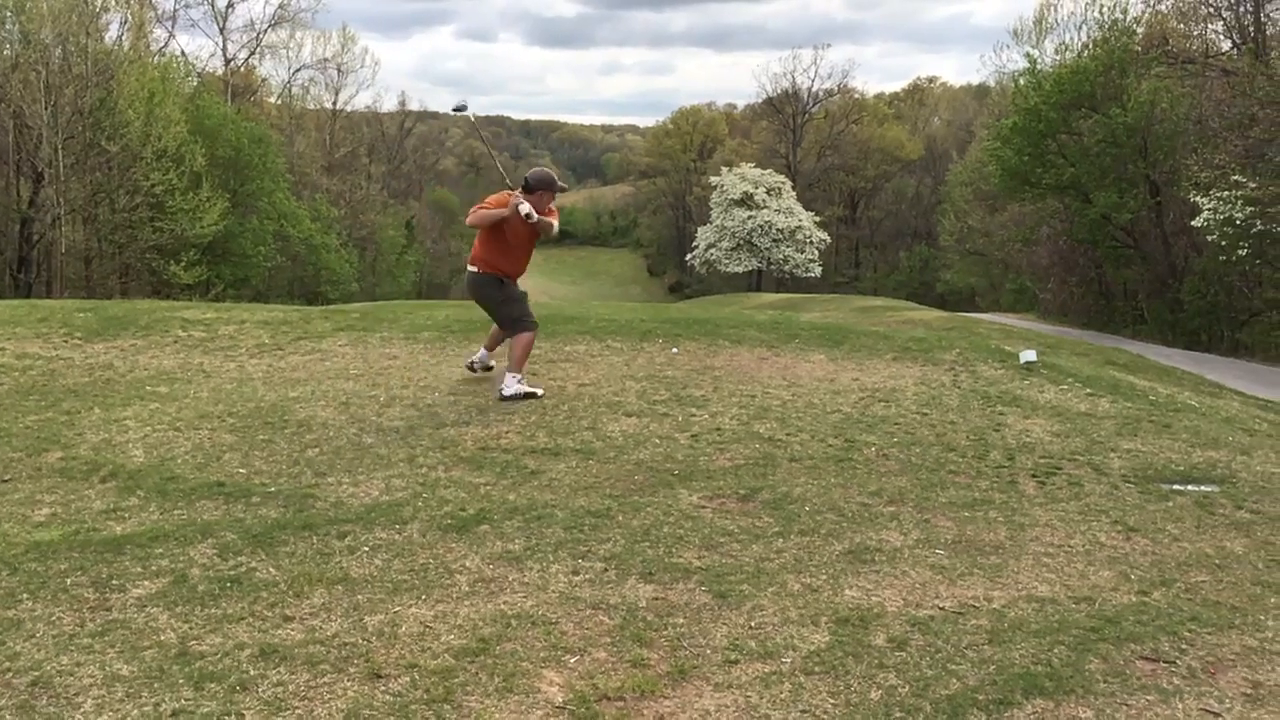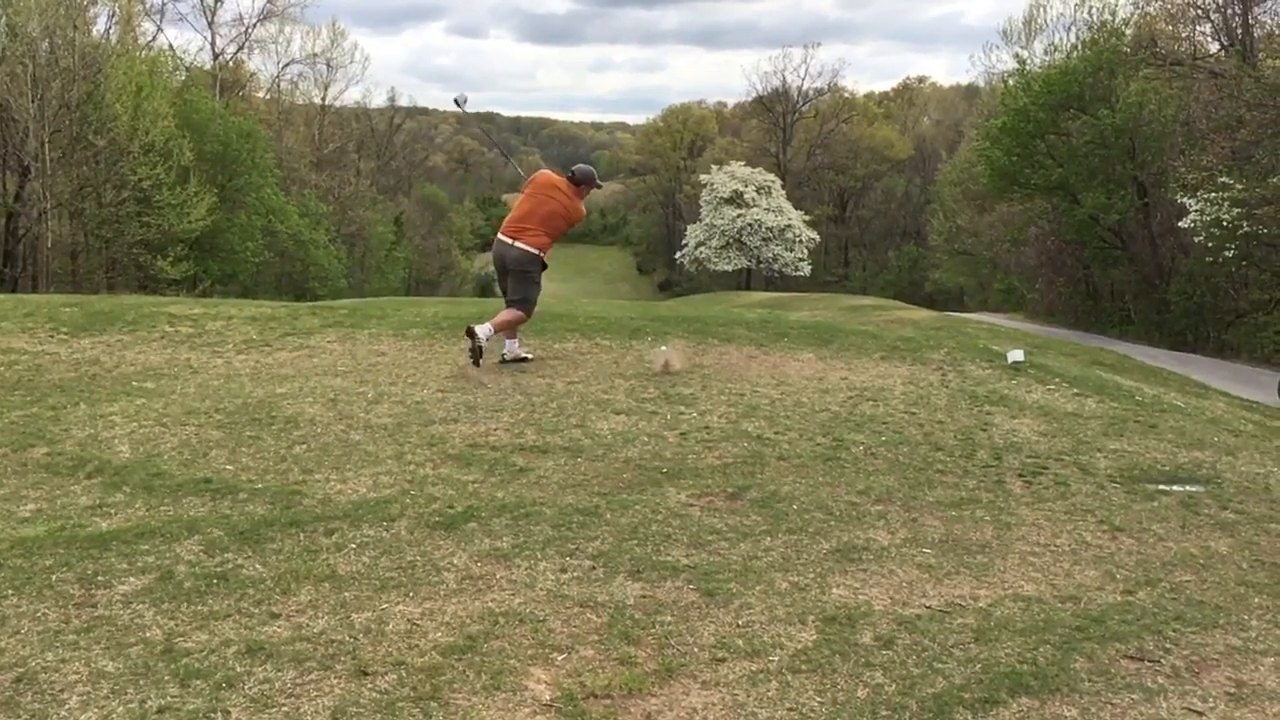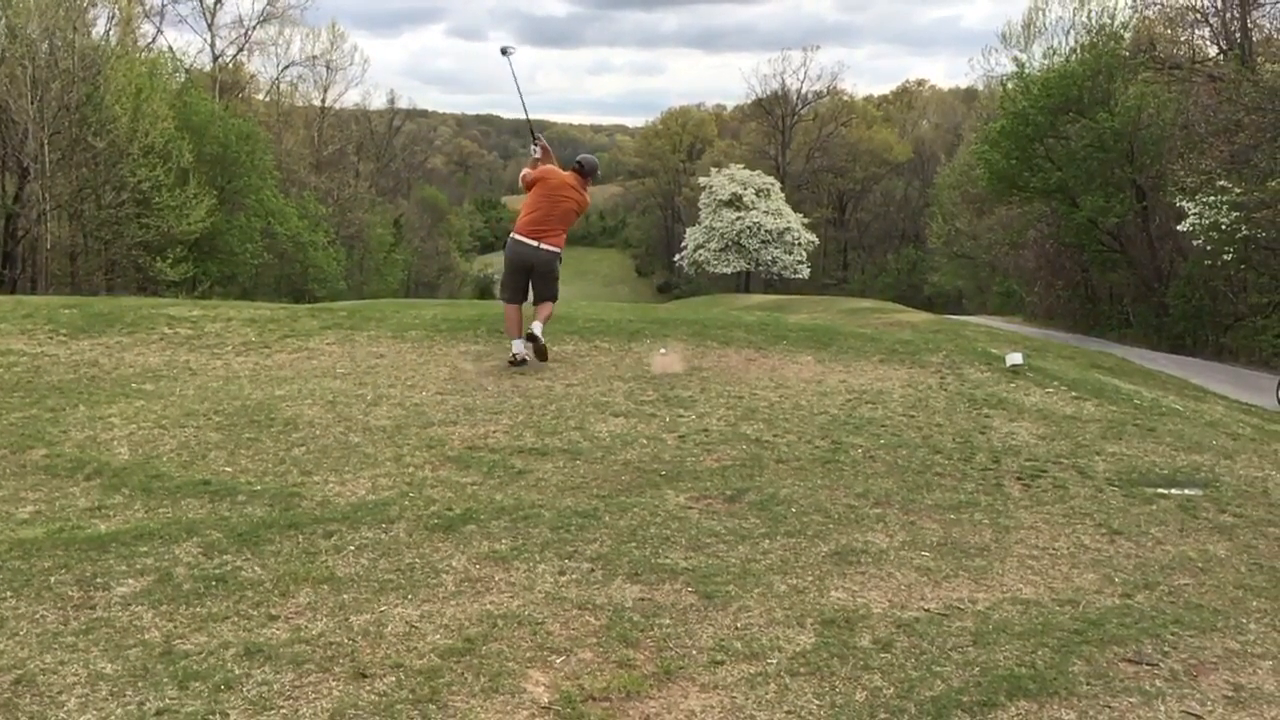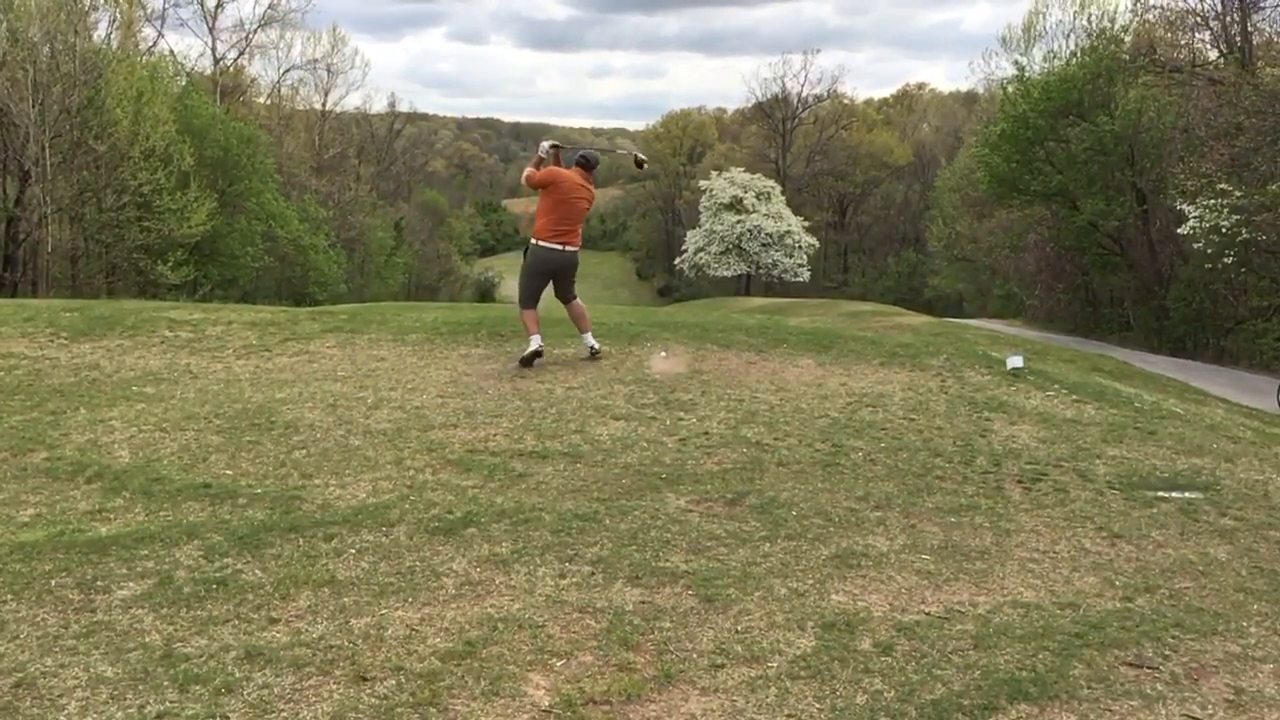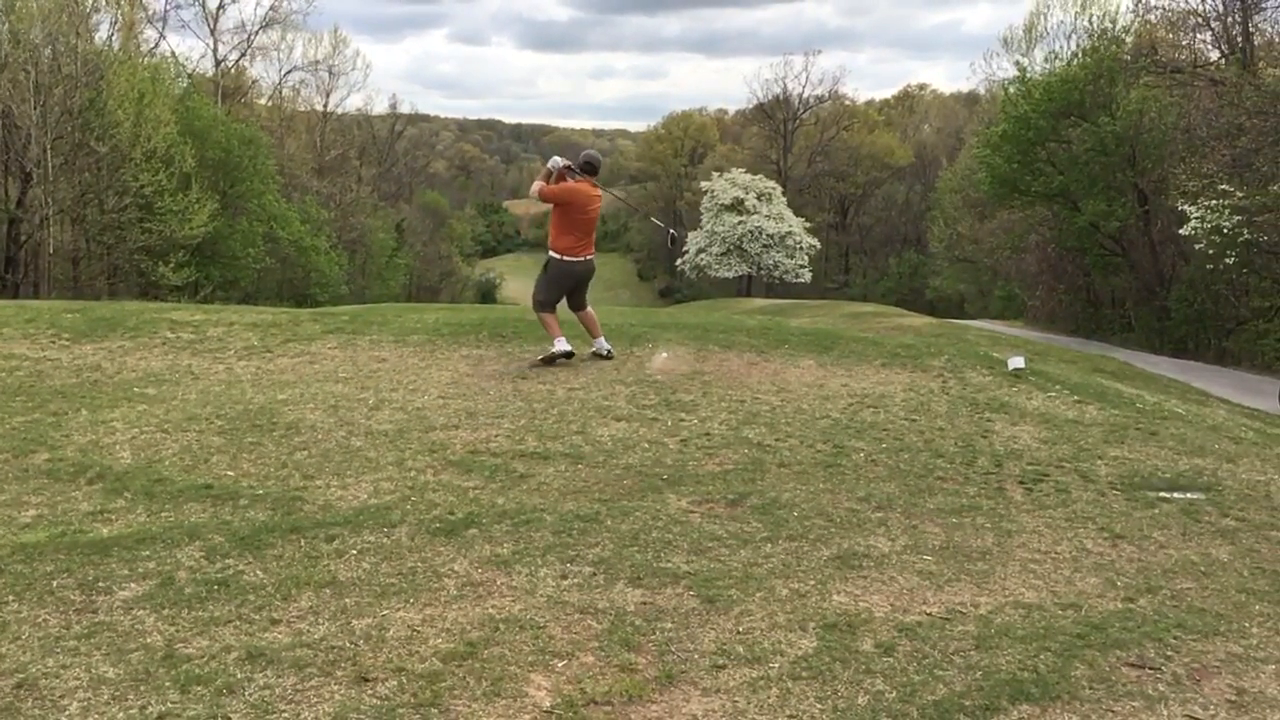
dt=1s
person 1, frame 1
left shoulder: (545, 210)
right shoulder: (500, 201)
left elbow: (550, 229)
right elbow: (472, 221)
left wrist: (533, 216)
right wrist: (508, 213)
left hip: (500, 277)
right hip: (486, 278)
left knee: (512, 321)
right knee: (525, 327)
left ankle: (481, 357)
right ankle: (511, 385)
person 1, frame 2
left shoulder: (544, 177)
right shoulder: (578, 211)
left hip: (501, 245)
right hip: (527, 256)
left knee: (513, 301)
right knee: (521, 309)
left ankle: (512, 349)
right ankle: (483, 331)
person 1, frame 3
left shoulder: (549, 173)
right shoulder: (583, 200)
left elbow: (524, 179)
left wrist: (536, 156)
right wrist: (547, 151)
left hip: (518, 245)
right hip: (548, 254)
left knee: (512, 299)
right knee: (546, 299)
left ankle: (517, 350)
right ankle: (536, 328)
person 1, frame 4
left shoulder: (556, 174)
right shoulder: (589, 192)
left elbow: (527, 178)
left wrist: (541, 155)
right wrist: (555, 157)
left hip: (541, 250)
right hip: (569, 254)
left knee: (527, 301)
right knee: (569, 297)
left ankle: (535, 343)
right ankle: (590, 342)
person 1, frame 5
left shoulder: (571, 190)
right shoulder: (595, 193)
left elbow: (536, 192)
left wrist: (550, 168)
right wrist: (560, 173)
left hip: (562, 262)
right hip: (586, 262)
left knee: (542, 304)
right knee: (579, 304)
left ankle: (561, 345)
right ankle: (602, 346)
